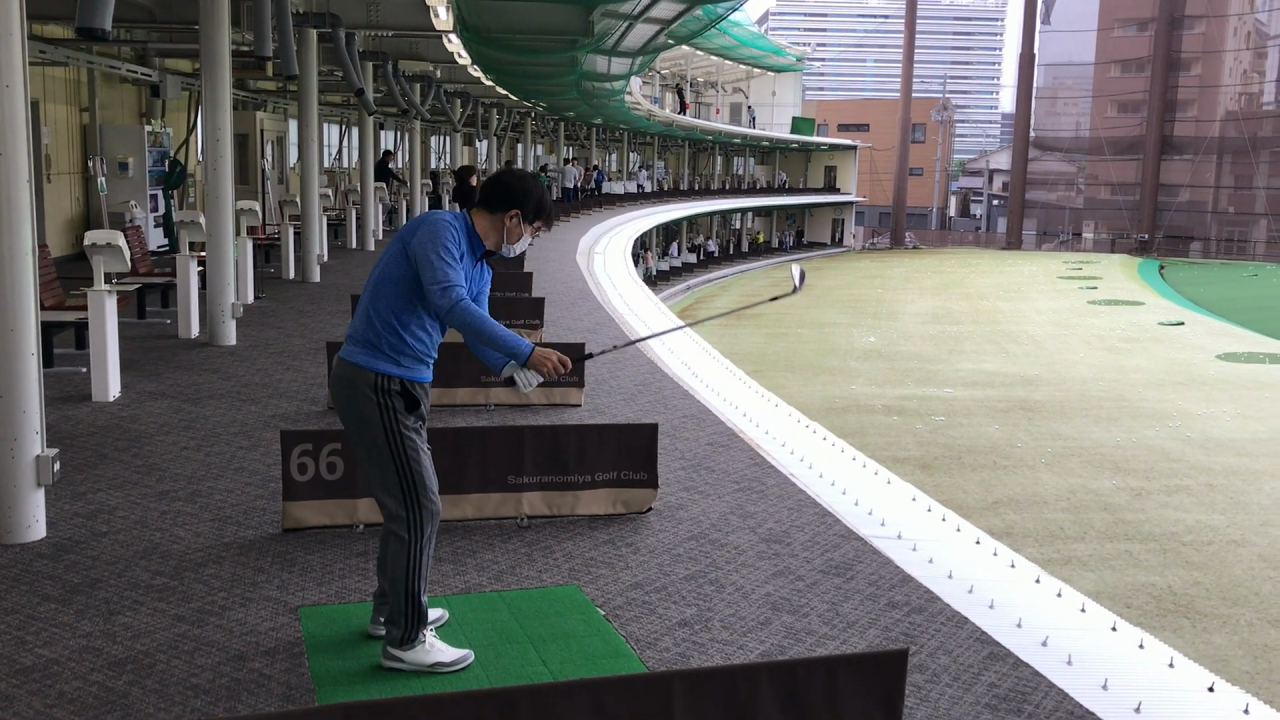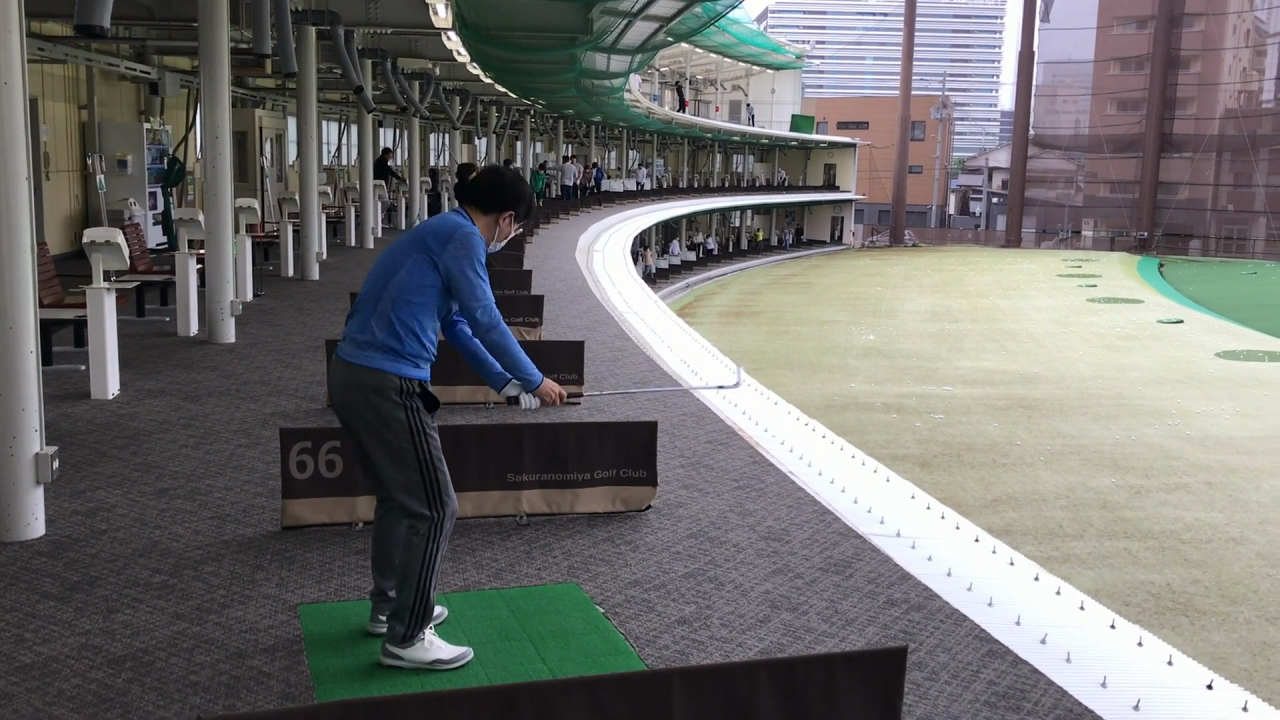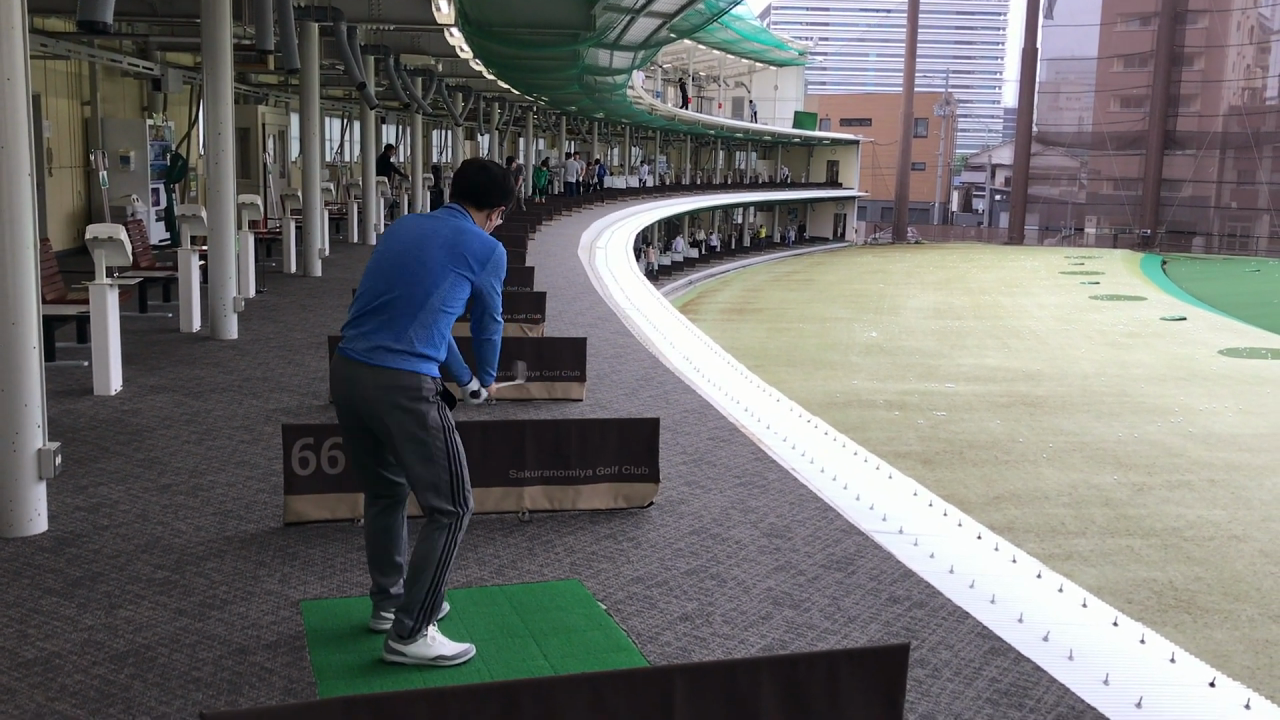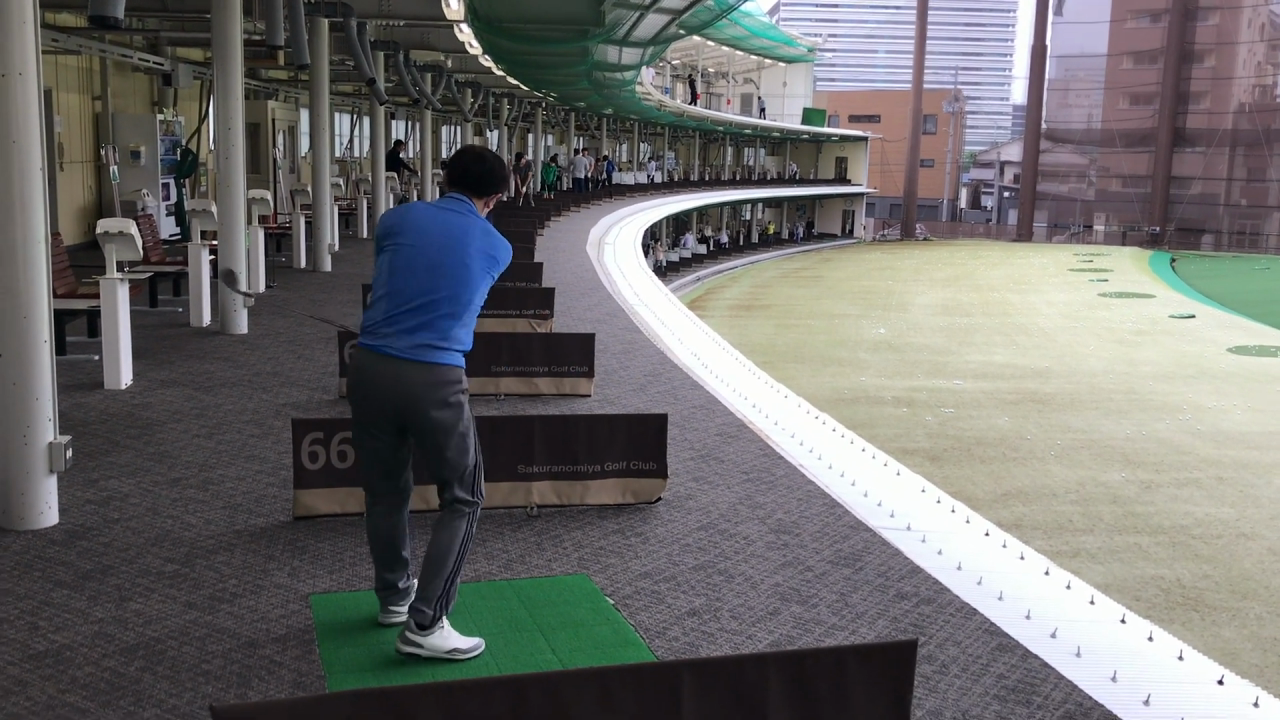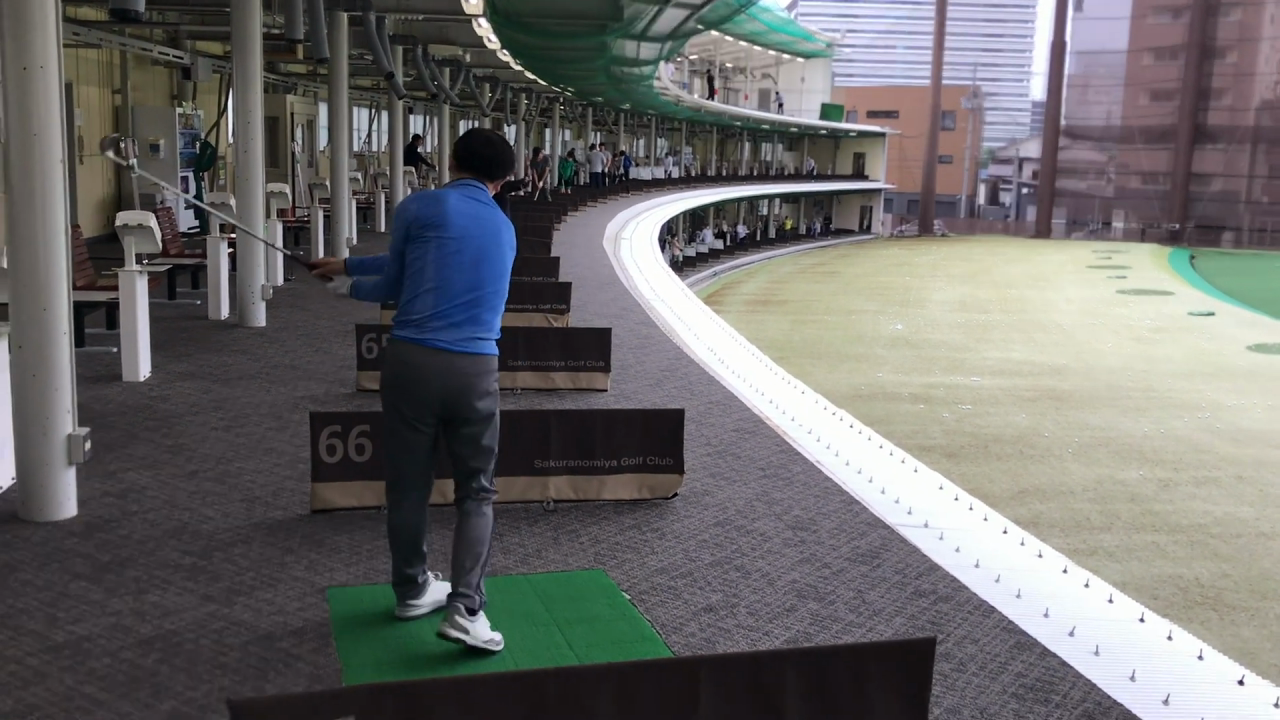
dt=0.2s
person 1, frame 1
left shoulder: (480, 266)
right shoulder: (438, 228)
left elbow: (474, 327)
right elbow: (454, 307)
left wrist: (513, 368)
right wrist: (527, 354)
left hip: (391, 382)
right hip: (375, 383)
left knee: (409, 498)
right knee: (418, 508)
left ankle: (391, 609)
right ankle: (404, 640)
person 1, frame 2
left shoulder: (440, 234)
right shoulder: (461, 237)
left elbow: (458, 329)
right elbow: (489, 326)
left wrist: (506, 384)
right wrist: (534, 382)
left hip: (351, 375)
right hip: (387, 386)
left knee: (397, 496)
right knee: (432, 507)
left ankle: (389, 606)
right ankle: (405, 637)
person 1, frame 3
left shoulder: (401, 227)
right shoulder: (489, 252)
right elbow: (488, 328)
left wrist: (460, 376)
right wrist: (484, 379)
left hip: (348, 372)
right hip: (404, 386)
left knee: (384, 492)
right knee: (449, 508)
left ankle: (388, 601)
right ankle: (408, 633)
person 1, frame 4
left shoulder: (397, 218)
right shoulder: (499, 248)
left hip: (370, 368)
right hip: (438, 378)
left knee: (385, 491)
right knee: (462, 500)
left ankle: (394, 597)
right ankle: (425, 621)
person 1, frame 5
left shoulder: (419, 206)
right shoulder: (504, 228)
left elbow: (394, 285)
left wrist: (346, 280)
right wrist: (352, 270)
left hip: (413, 359)
right hip: (477, 368)
left knee: (408, 485)
right knee: (477, 490)
left ankle: (413, 590)
right ankle: (465, 608)
